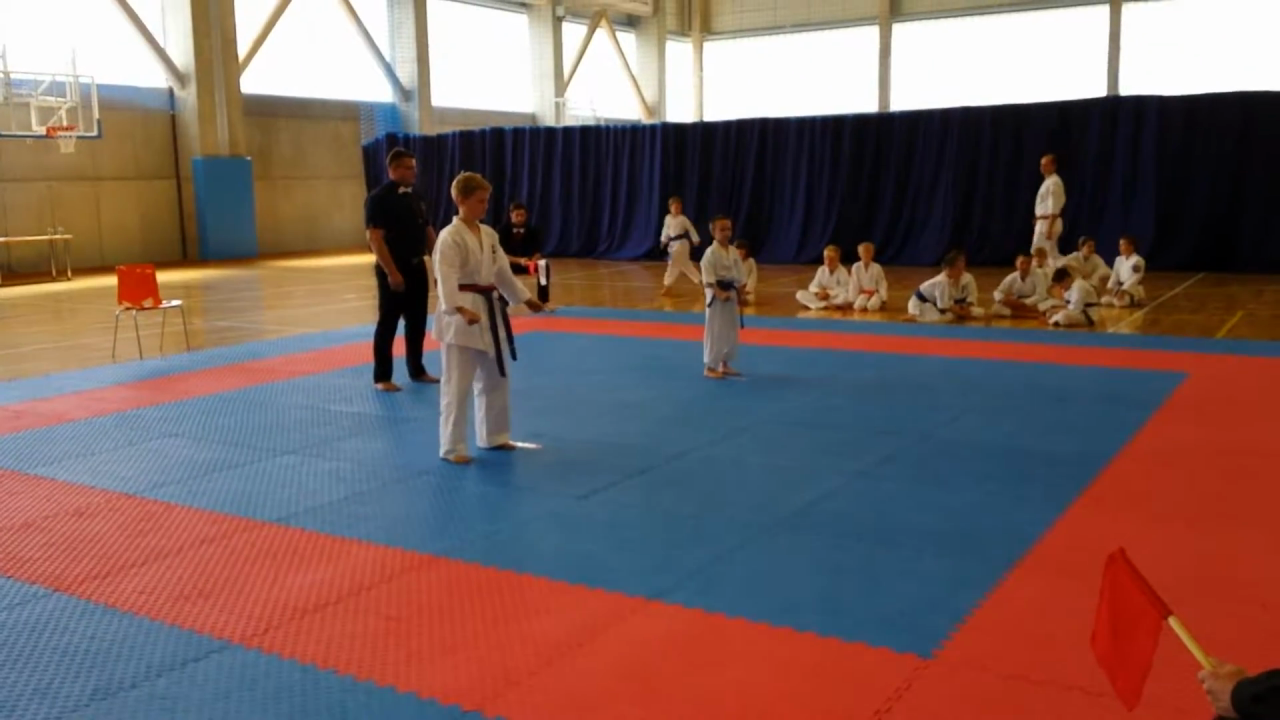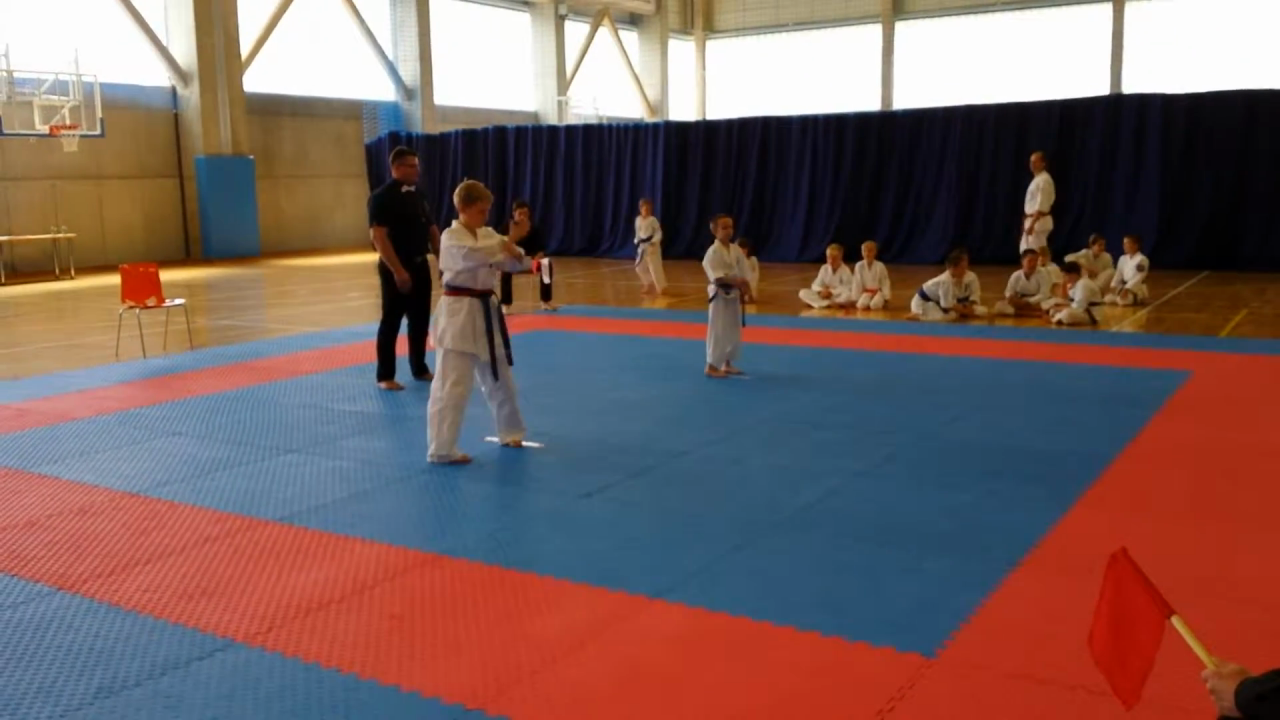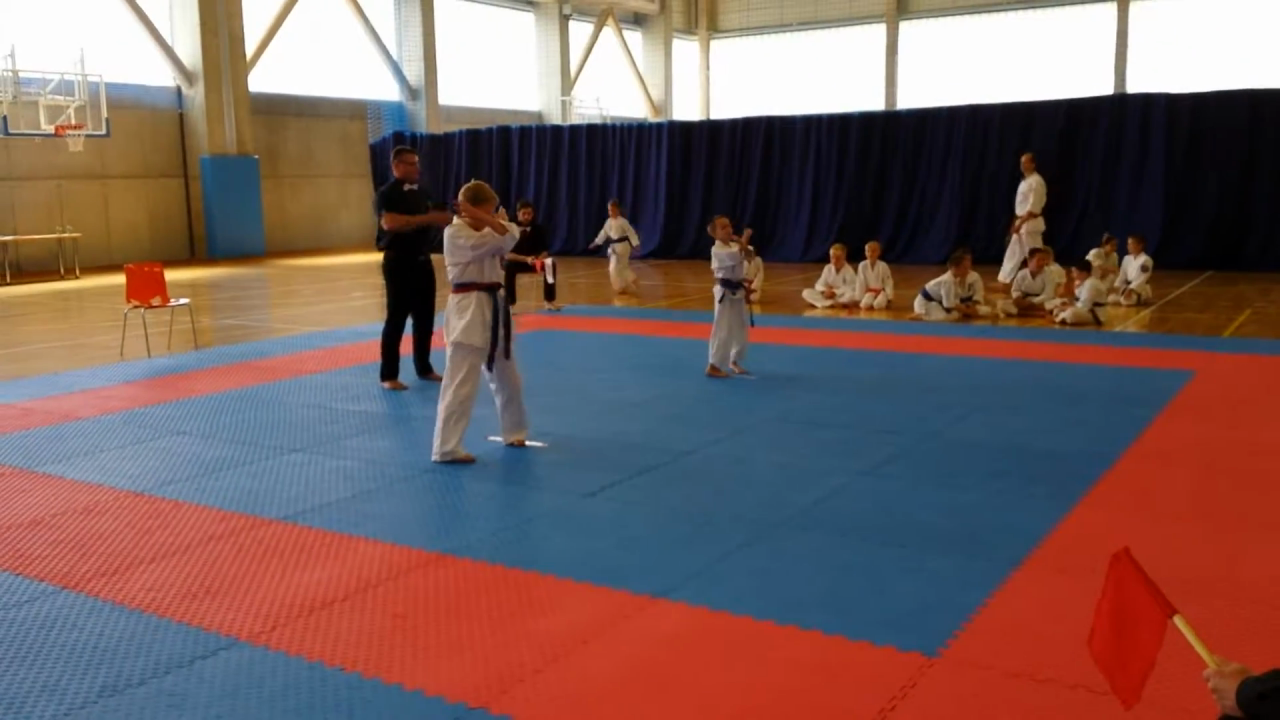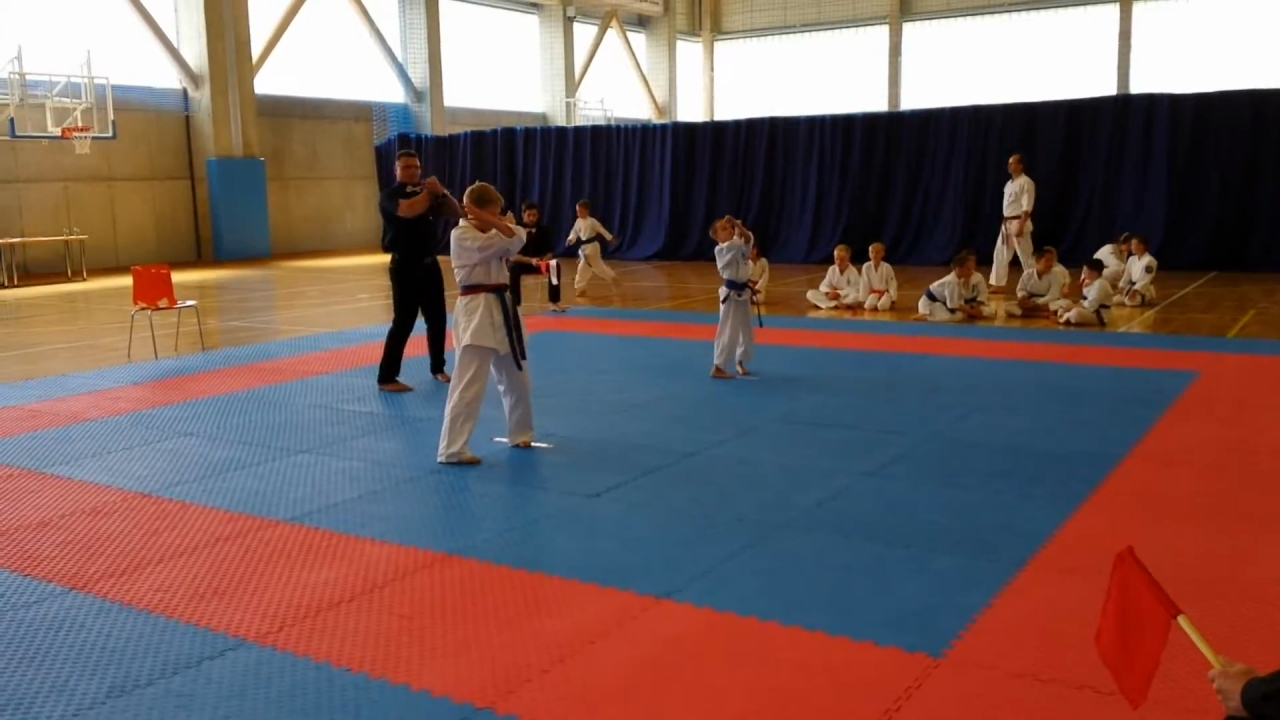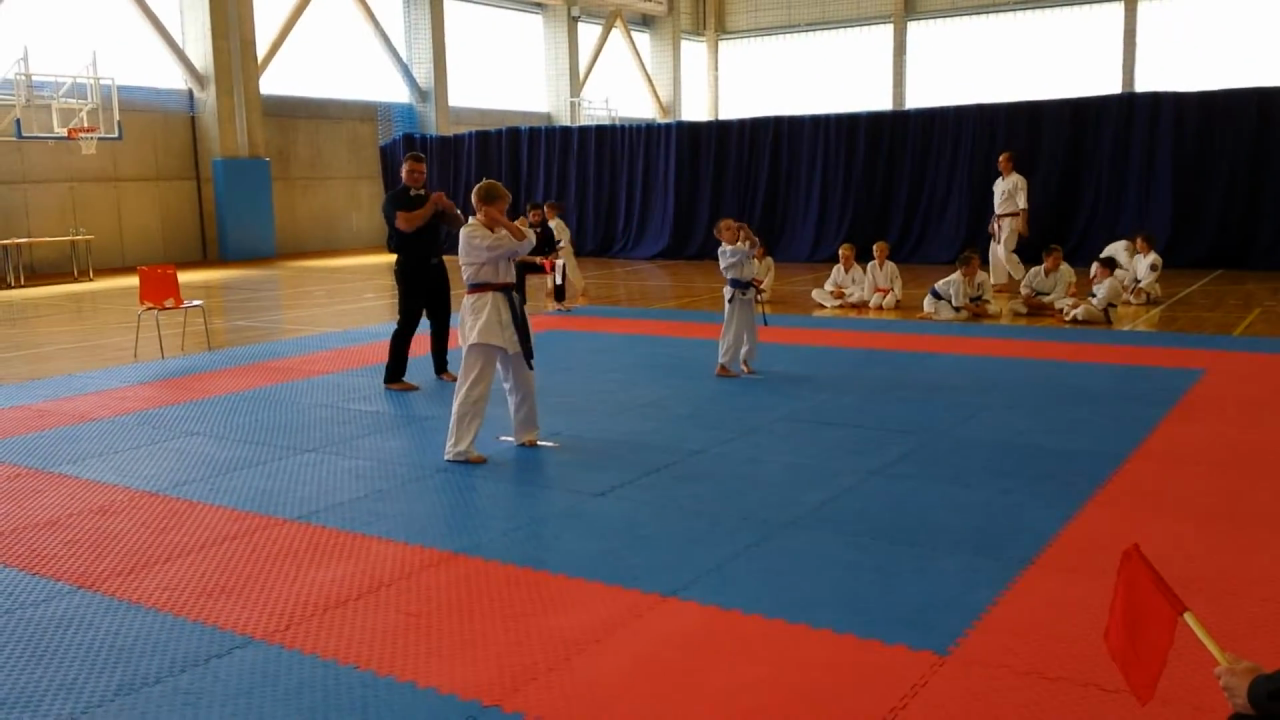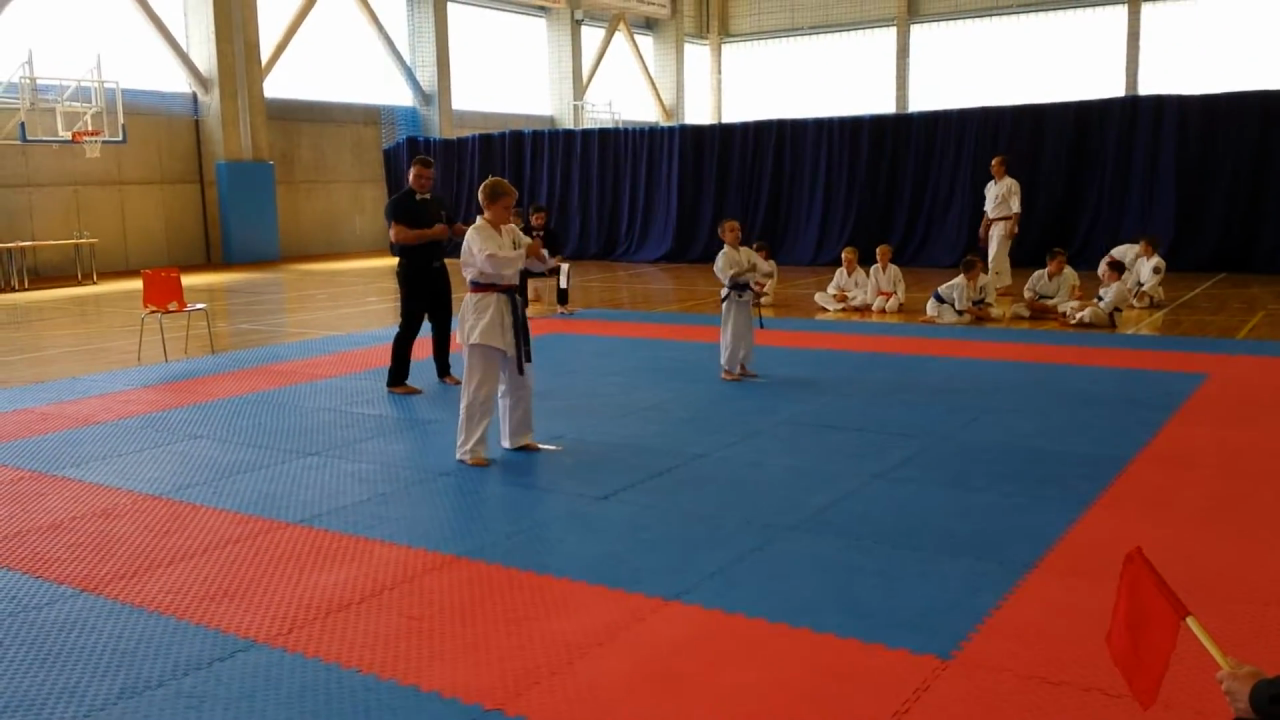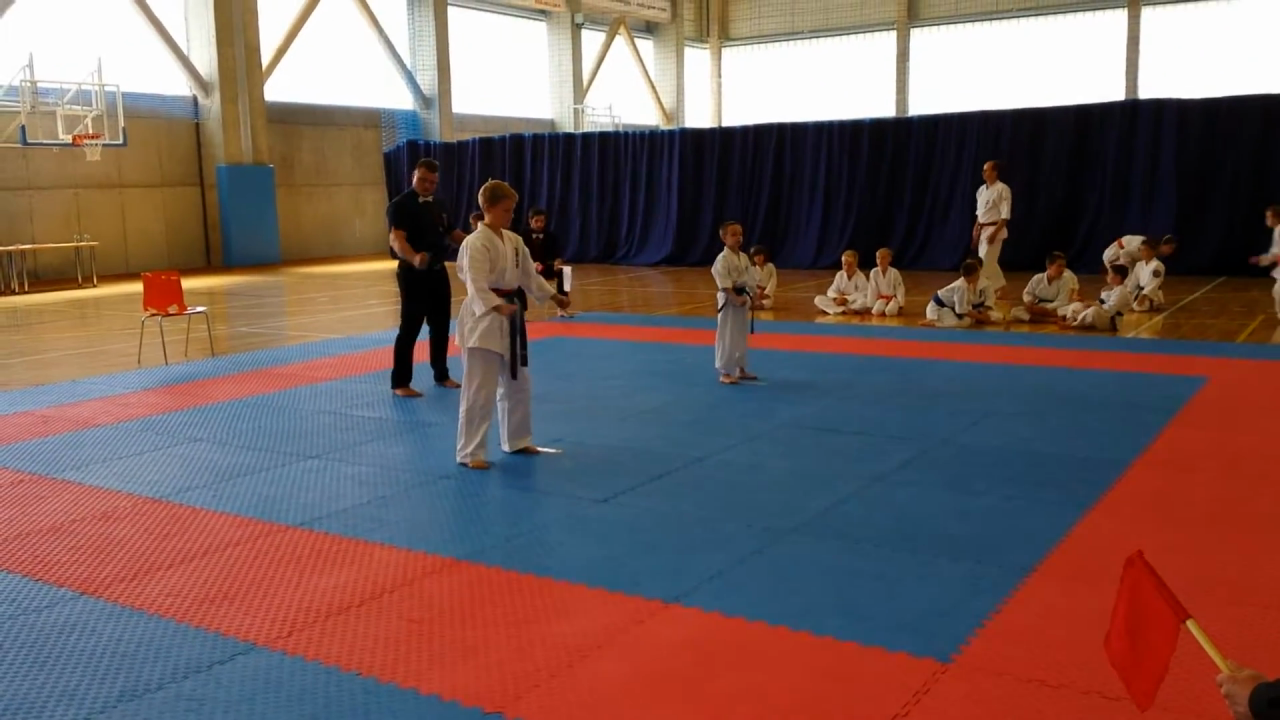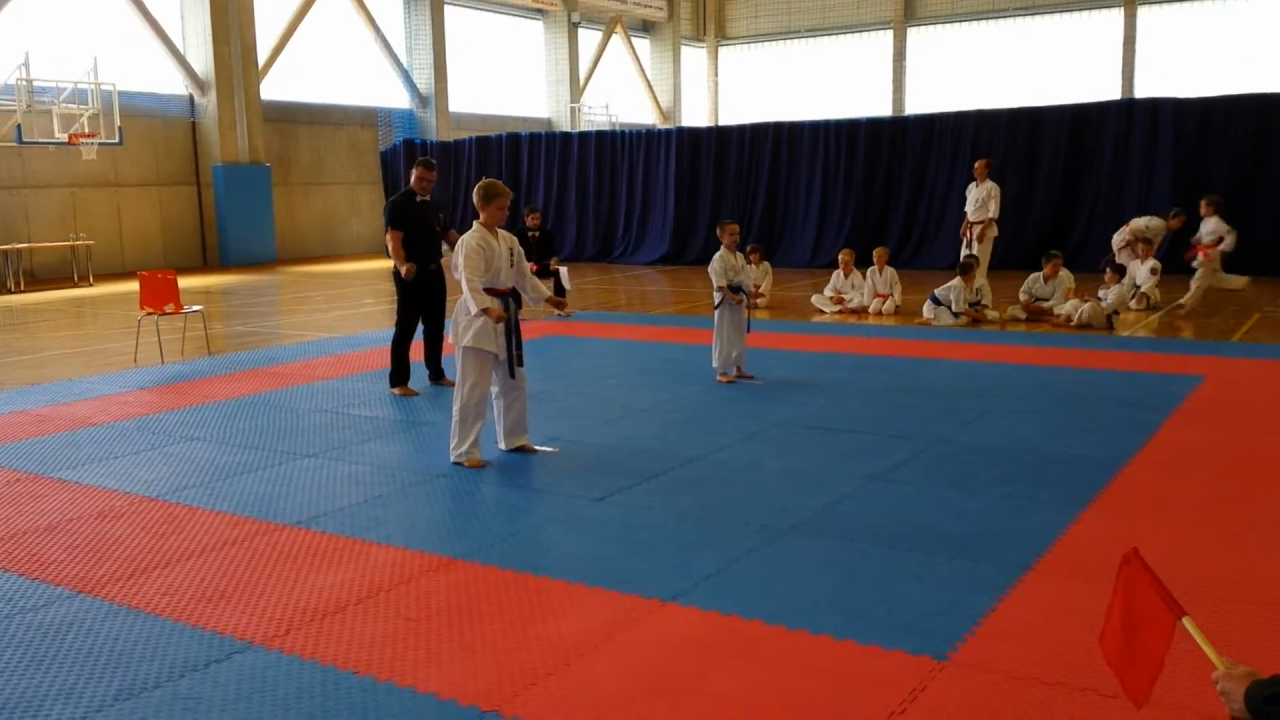
dt=0.2s
person 1, frame 1
left shoulder: (489, 235)
right shoulder: (450, 236)
left elbow: (503, 273)
right elbow: (446, 278)
left wrist: (525, 299)
right wrist: (461, 309)
left hip: (489, 310)
right hip: (462, 314)
left knee: (495, 379)
right knee: (458, 384)
left ankle: (493, 436)
right ankle: (452, 447)
person 1, frame 2
left shoulder: (488, 236)
right shoulder: (452, 238)
left elbow: (514, 263)
right elbow: (473, 254)
left wrist: (513, 247)
right wrist: (509, 241)
left hip: (486, 314)
right hip: (459, 316)
left knee: (500, 380)
right knee: (452, 387)
left ankle: (511, 432)
right ankle: (442, 449)
person 1, frame 3
left shoulder: (484, 232)
right shoulder: (455, 233)
left elbow: (511, 236)
right elbow: (493, 242)
left wrist: (487, 220)
right wrist: (485, 221)
left hip: (493, 307)
right hip: (468, 310)
left knee: (508, 377)
right knee: (461, 383)
left ankle: (514, 432)
right ankle: (446, 448)
person 1, frame 4
left shoulder: (489, 234)
right shoulder: (461, 235)
left elbow: (517, 239)
right elbow: (503, 243)
left wrist: (493, 222)
right wrist: (489, 223)
left hip: (500, 309)
right hip: (476, 313)
left knee: (516, 378)
right knee: (469, 384)
left ankle: (520, 433)
right ankle: (452, 450)
person 1, frame 5
left shoulder: (498, 232)
right shoulder: (470, 233)
left elbow: (527, 241)
right elbow: (512, 245)
left wrist: (504, 222)
right wrist: (497, 224)
left hip: (508, 308)
right hip: (483, 311)
left knee: (522, 377)
right knee: (475, 383)
left ankle: (526, 432)
right ankle: (459, 448)
person 1, frame 6
left shoulder: (511, 232)
right shoulder: (477, 234)
left elbow: (537, 261)
right elbow: (494, 261)
left wrist: (537, 254)
right wrist: (525, 252)
left hip: (509, 309)
right hip: (484, 310)
left knee: (517, 380)
right knee: (480, 385)
left ankle: (516, 436)
right ankle: (470, 449)
person 1, frame 7
left shoulder: (513, 240)
right shoulder: (477, 242)
left elbow: (530, 275)
right elbow: (476, 283)
left wrist: (552, 295)
right wrist: (498, 307)
left hip: (509, 317)
right hip: (483, 316)
left knee: (517, 384)
right knee: (480, 389)
left ankle: (516, 440)
right ankle: (470, 452)
person 1, frame 8
left shoulder: (509, 240)
right shoulder: (472, 241)
left elbow: (523, 276)
right elbow: (470, 283)
left wrist: (549, 298)
right wrist: (488, 311)
left hip: (505, 315)
right hip: (477, 318)
left knee: (513, 382)
right knee: (473, 388)
left ankle: (513, 438)
right ankle: (464, 450)
person 2, frame 1
left shoulder: (415, 197)
right shoulder: (379, 198)
left elbow: (428, 232)
right elbow: (374, 239)
right wrist: (391, 272)
left hip: (417, 267)
right hip: (393, 270)
left knee: (417, 321)
right knee: (388, 323)
left ankle: (417, 370)
right ankle: (382, 377)
person 2, frame 2
left shoulder: (418, 196)
right shoulder: (382, 197)
left elbow: (432, 230)
right elbow: (378, 237)
right wrist: (397, 271)
left hip: (420, 266)
right hip: (396, 268)
left knee: (420, 319)
right knee: (391, 321)
left ankle: (420, 369)
right ankle: (385, 376)
person 2, frame 3
left shoulder: (420, 194)
right shoulder: (386, 194)
left elbow: (436, 221)
right elbow: (390, 223)
left wrist: (448, 217)
right wrist: (428, 218)
left hip: (422, 263)
right hip: (398, 264)
left knee: (424, 318)
right knee: (396, 320)
left ankle: (424, 368)
right ankle: (388, 375)
person 2, frame 4
left shoulder: (427, 193)
right shoulder: (390, 196)
left elbow: (455, 212)
right elbow: (409, 210)
left wrist: (441, 192)
right wrist: (428, 194)
left hip: (429, 264)
right hip: (405, 267)
left knee: (437, 317)
right knee: (403, 322)
left ankle: (438, 368)
right ankle: (387, 377)
person 2, frame 5
left shoulder: (430, 198)
right shoulder: (394, 199)
left elbow: (457, 224)
right elbow: (406, 225)
left wrist: (449, 207)
right wrist: (431, 206)
left hip: (435, 266)
right hip: (410, 268)
left knee: (441, 318)
right knee: (407, 322)
left ankle: (441, 368)
right ankle: (393, 377)
person 2, frame 6
left shoulder: (436, 203)
right shoulder: (398, 203)
left elbow: (453, 229)
right elbow: (397, 236)
right wrist: (431, 233)
left hip: (437, 269)
right hip: (413, 271)
left knee: (443, 321)
right knee: (410, 326)
left ankle: (444, 371)
right ankle: (396, 381)
person 2, frame 7
left shoulder: (437, 206)
right shoulder: (400, 205)
left elbow: (452, 234)
right elbow: (396, 240)
right wrist: (414, 258)
left hip: (437, 272)
right hip: (413, 274)
left knee: (440, 325)
right knee: (409, 327)
left ankle: (441, 375)
right ankle: (400, 382)
person 2, frame 8
left shoulder: (434, 206)
right shoulder: (398, 204)
left elbow: (448, 234)
right elbow: (392, 240)
right wrist: (401, 266)
left hip: (434, 272)
right hip: (411, 274)
left knee: (435, 325)
right knee: (405, 327)
left ankle: (436, 374)
right ankle: (398, 382)
